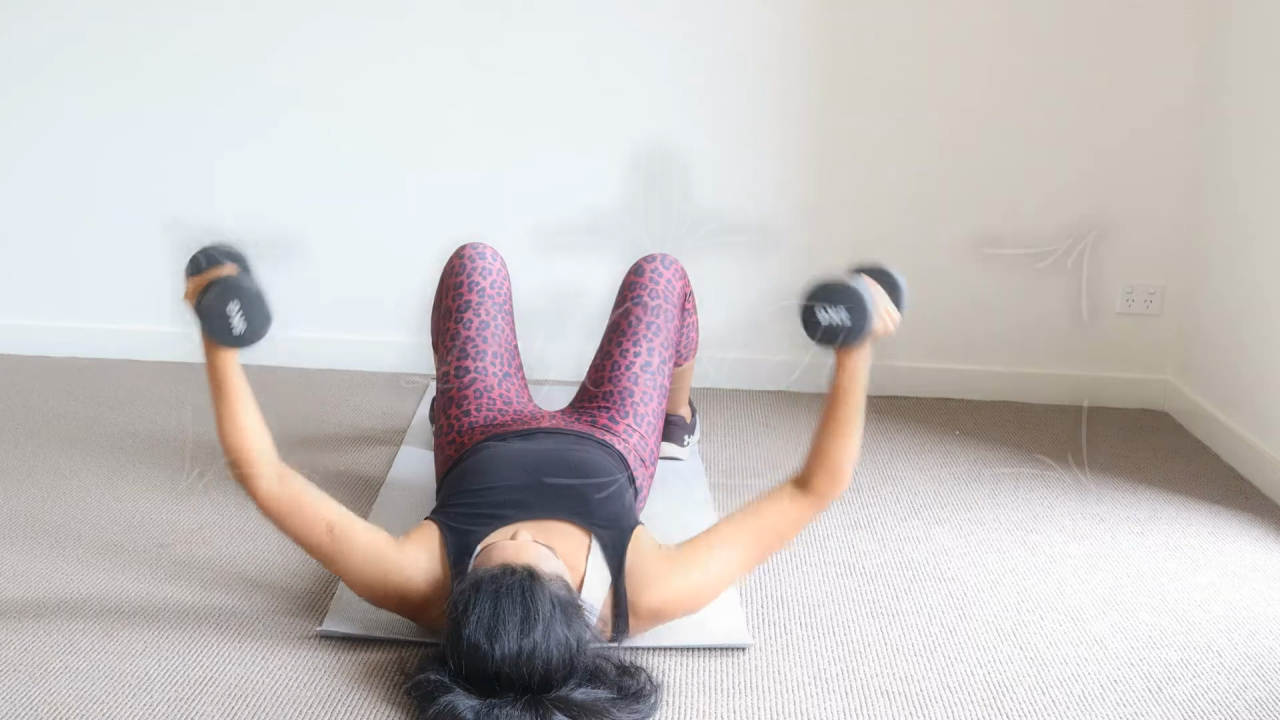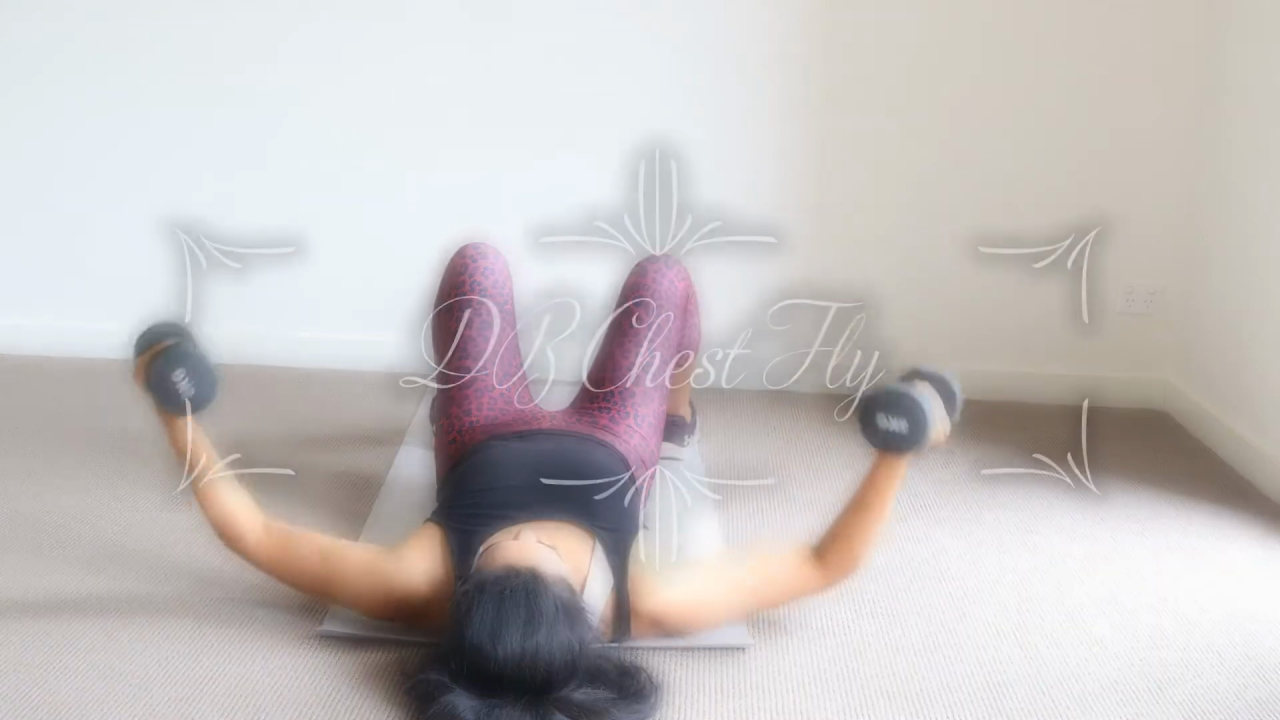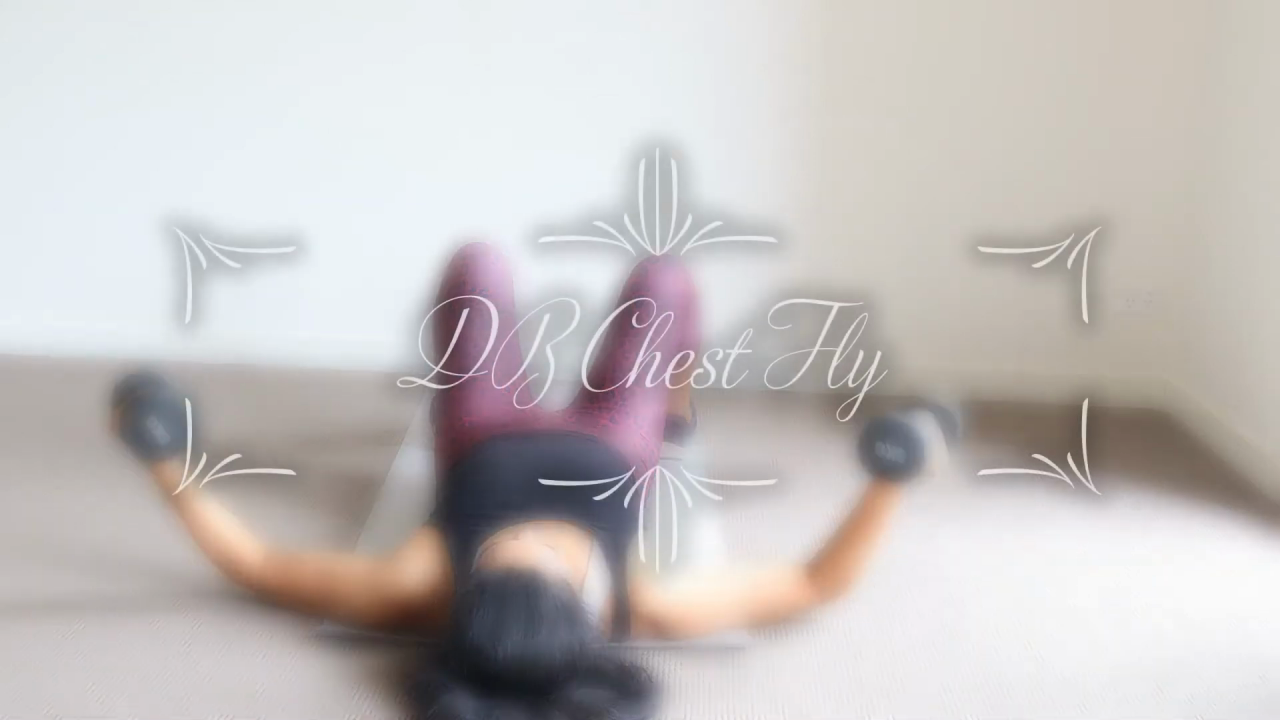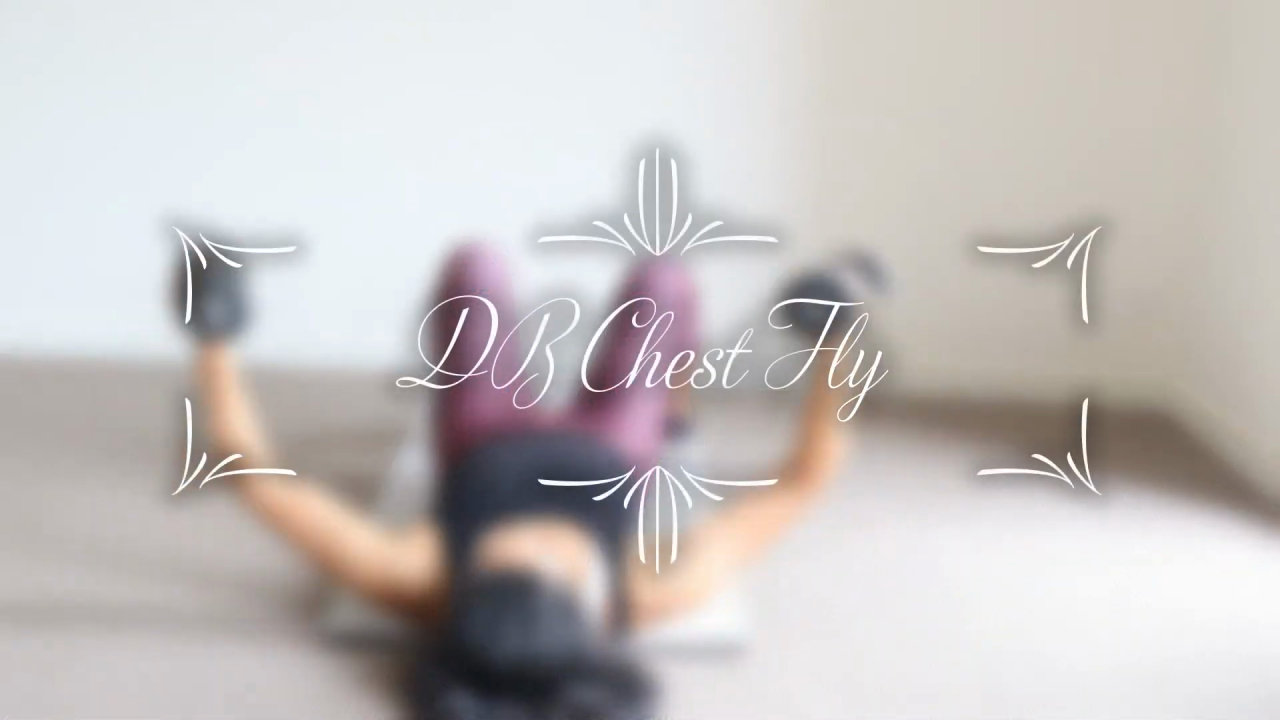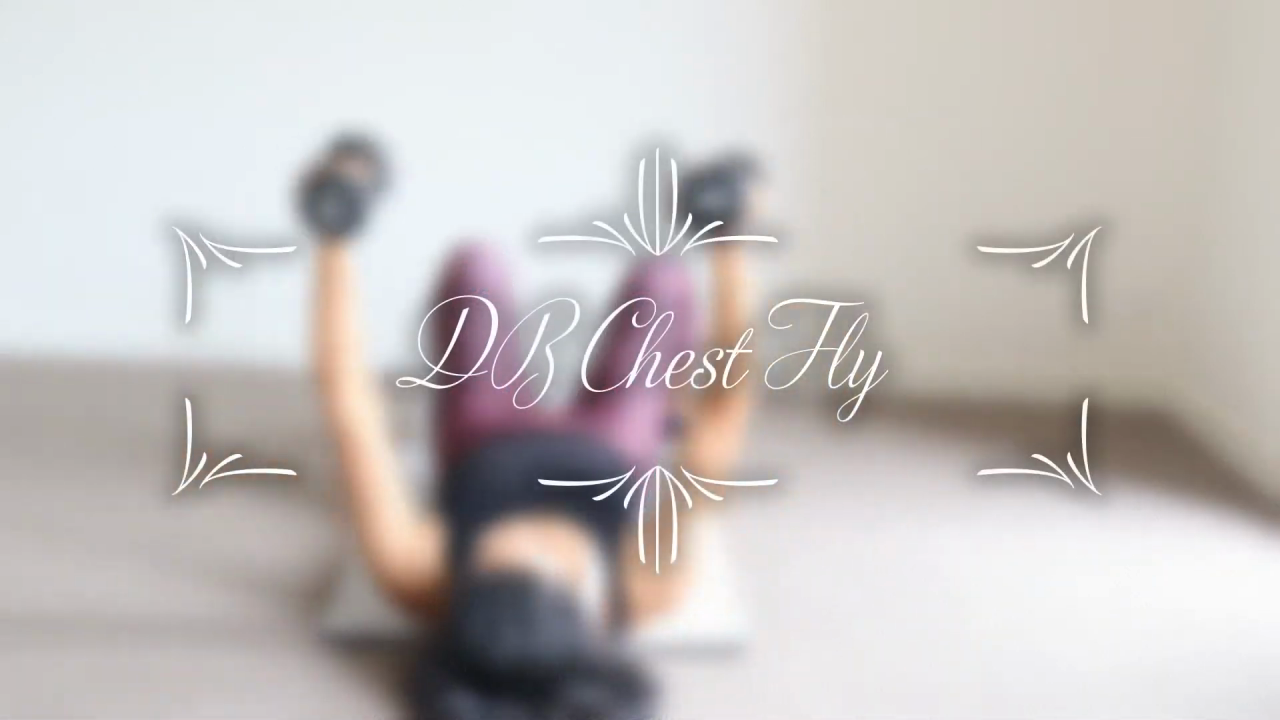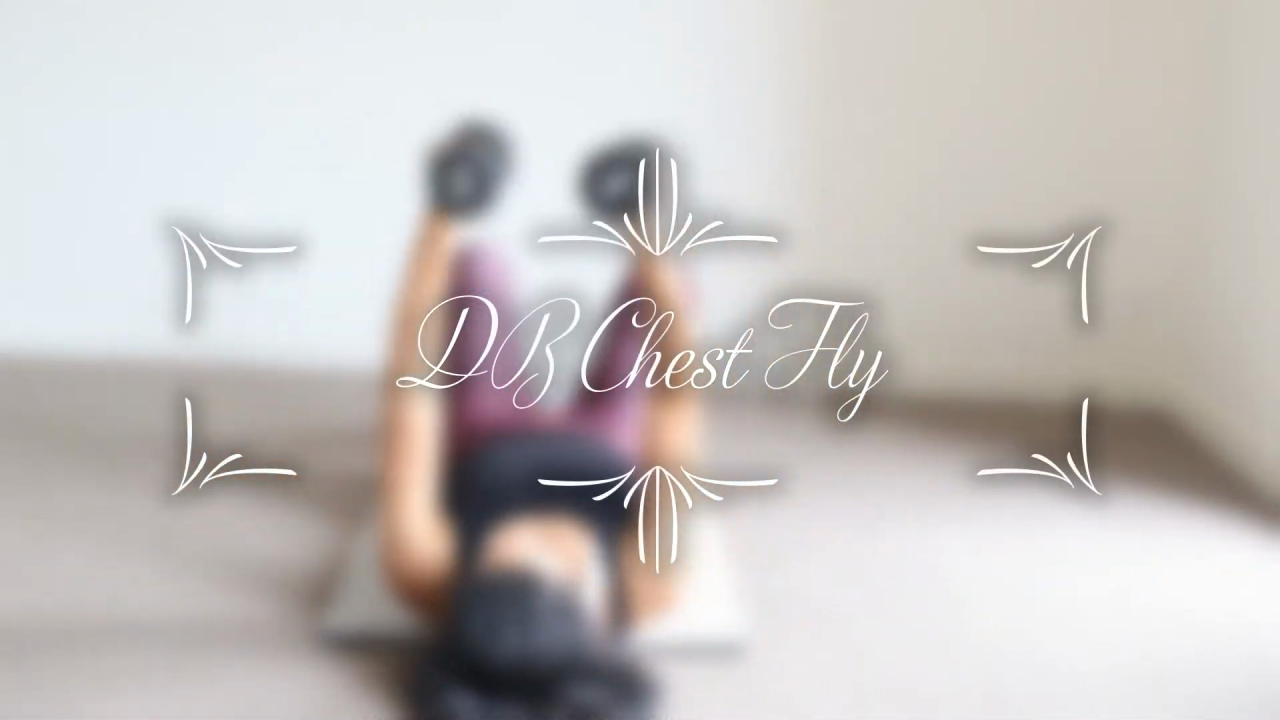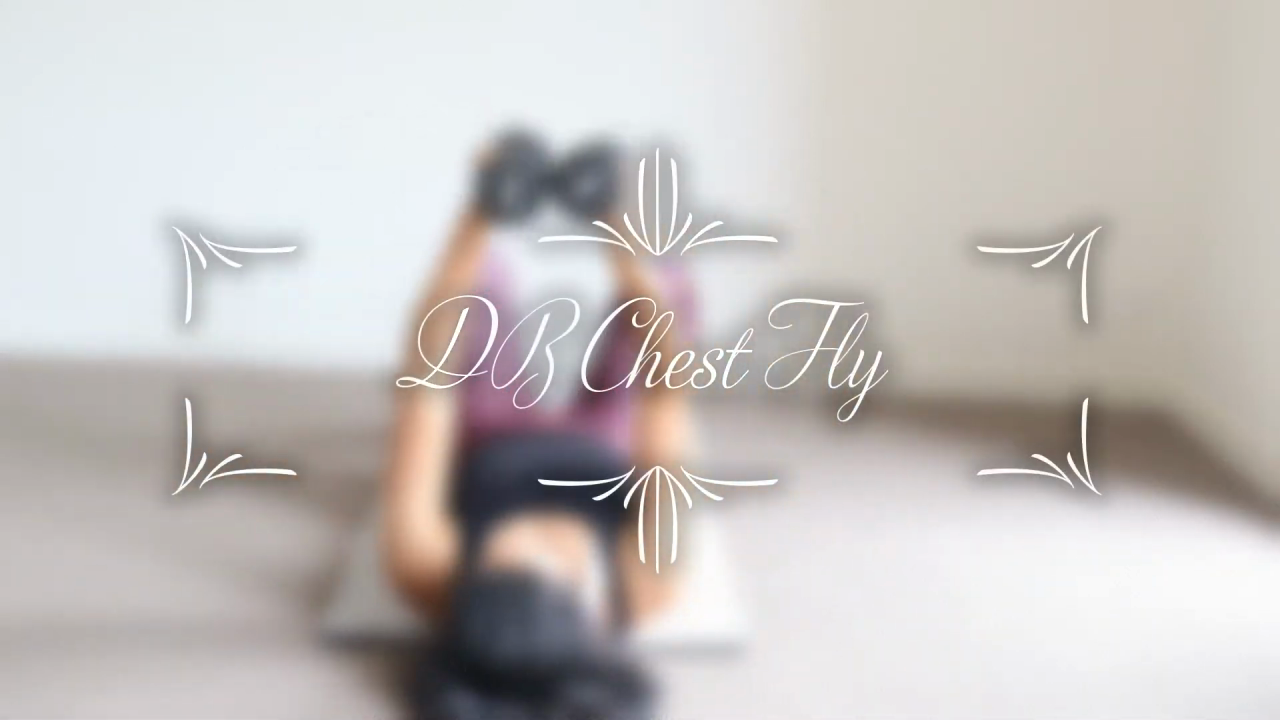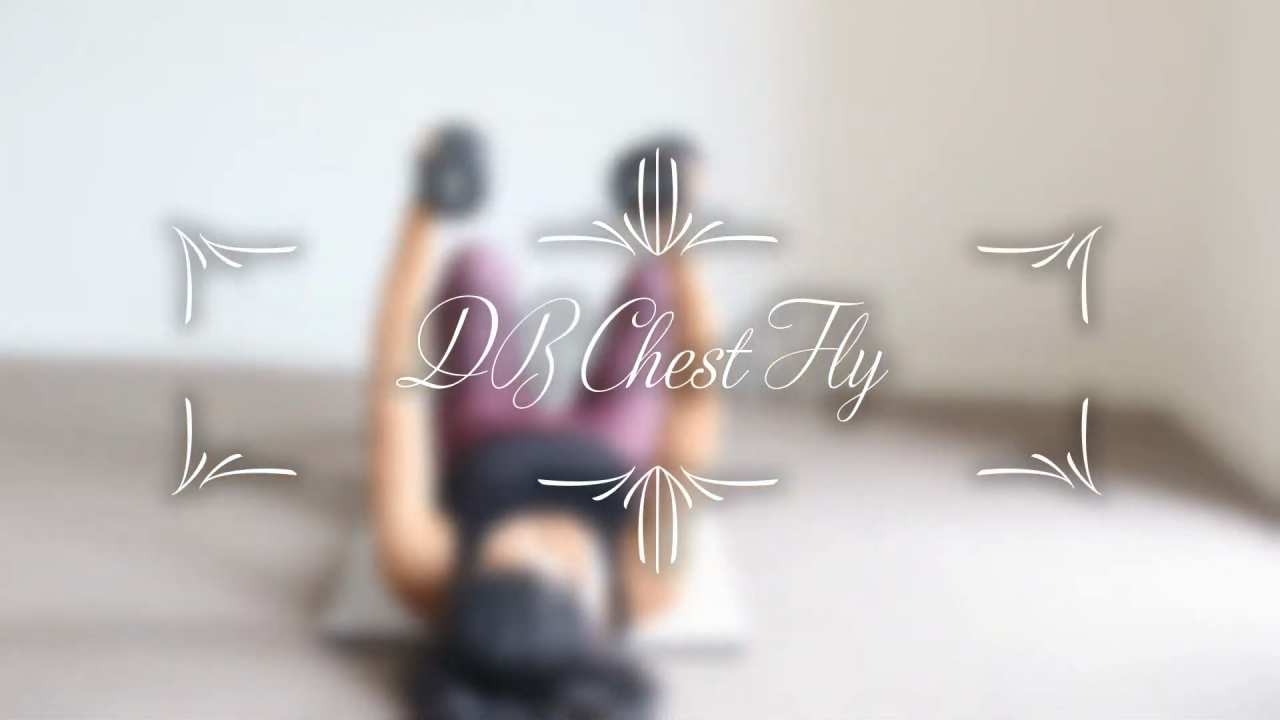
dt=0.3s
person 1, frame 1
left shoulder: (421, 582)
right shoulder: (641, 594)
left elbow: (266, 478)
right elbow: (813, 492)
left wrist: (220, 344)
right wrist: (854, 351)
left hip: (480, 448)
right hip: (603, 455)
left knee: (476, 260)
right knee: (659, 271)
right ankle: (675, 425)
person 1, frame 2
left shoulder: (423, 588)
right shoulder: (643, 603)
left elbow: (254, 533)
right elbow: (826, 562)
left wrist: (178, 417)
right wrist: (895, 454)
left hip: (485, 448)
right hip: (604, 453)
left knee: (478, 261)
right knee: (661, 276)
right ankle: (675, 423)
person 1, frame 3
left shoulder: (421, 591)
right shoulder: (641, 605)
left elbow: (249, 558)
right elbow: (821, 581)
left wrist: (169, 472)
right wrist: (888, 480)
left hip: (484, 448)
right hip: (605, 452)
left knee: (478, 260)
right knee: (663, 278)
right ankle: (671, 420)
person 1, frame 4
left shoulder: (423, 582)
right shoulder: (643, 596)
left elbow: (262, 480)
right elbow: (798, 490)
left wrist: (213, 343)
left hip: (484, 445)
right hip: (609, 449)
left knee: (475, 263)
right knee: (662, 278)
right ankle: (667, 418)
person 1, frame 5
left shoulder: (423, 580)
right shoulder: (644, 589)
left elbow: (348, 406)
right elbow: (722, 421)
left wrist: (333, 241)
right wrist: (730, 252)
left hip: (487, 449)
right hip: (607, 453)
left knee: (475, 263)
right knee: (661, 279)
right ankle: (664, 415)
person 1, frame 6
left shoulder: (429, 577)
right shoulder: (641, 586)
left elbow: (408, 392)
right elbow: (675, 407)
left wrist: (441, 217)
left hip: (488, 448)
right hip: (607, 452)
left knee: (476, 266)
right knee: (652, 290)
person 1, frame 7
left shoulder: (430, 574)
right shoulder: (639, 586)
left elbow: (424, 388)
right elbow: (664, 402)
left wrist: (477, 218)
left hip: (488, 446)
right hip: (604, 451)
left knee: (480, 270)
right knee: (667, 279)
person 1, frame 8
left shoulder: (427, 575)
right shoulder: (639, 587)
left elbow: (395, 395)
right elbow: (695, 410)
left wrist: (423, 216)
left hip: (486, 448)
right hip: (608, 451)
left knee: (478, 267)
right knee: (657, 286)
